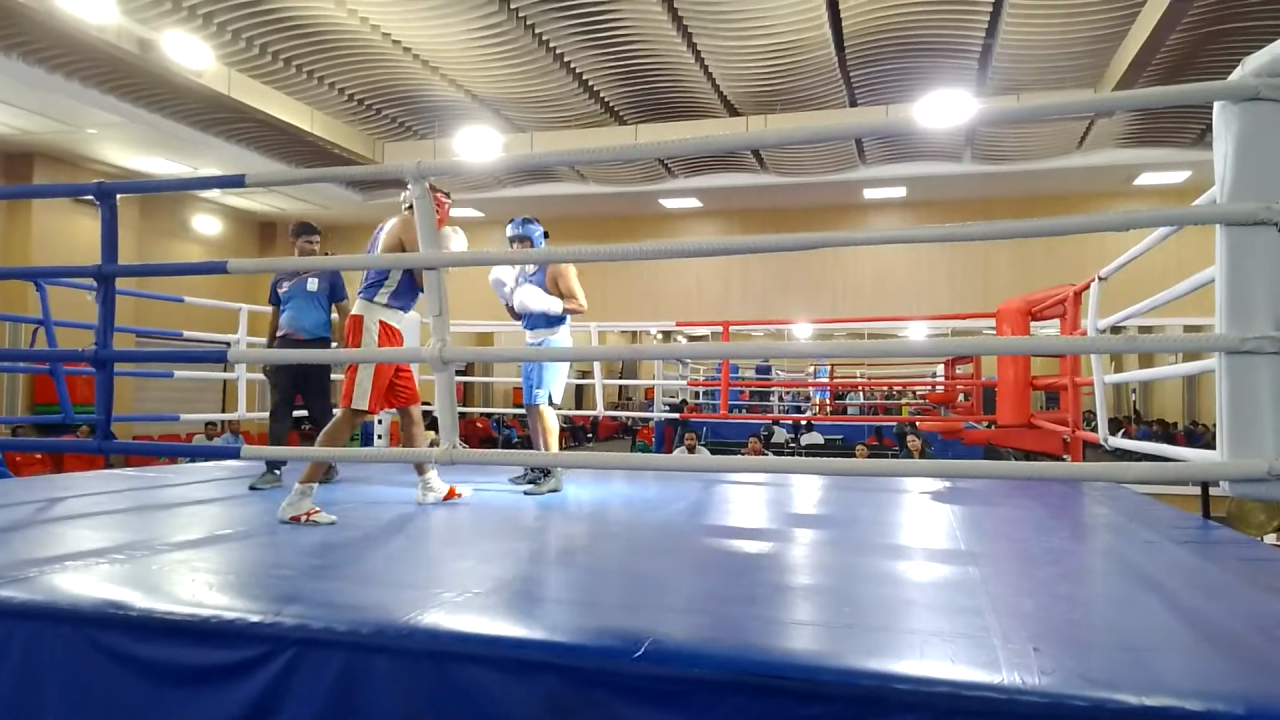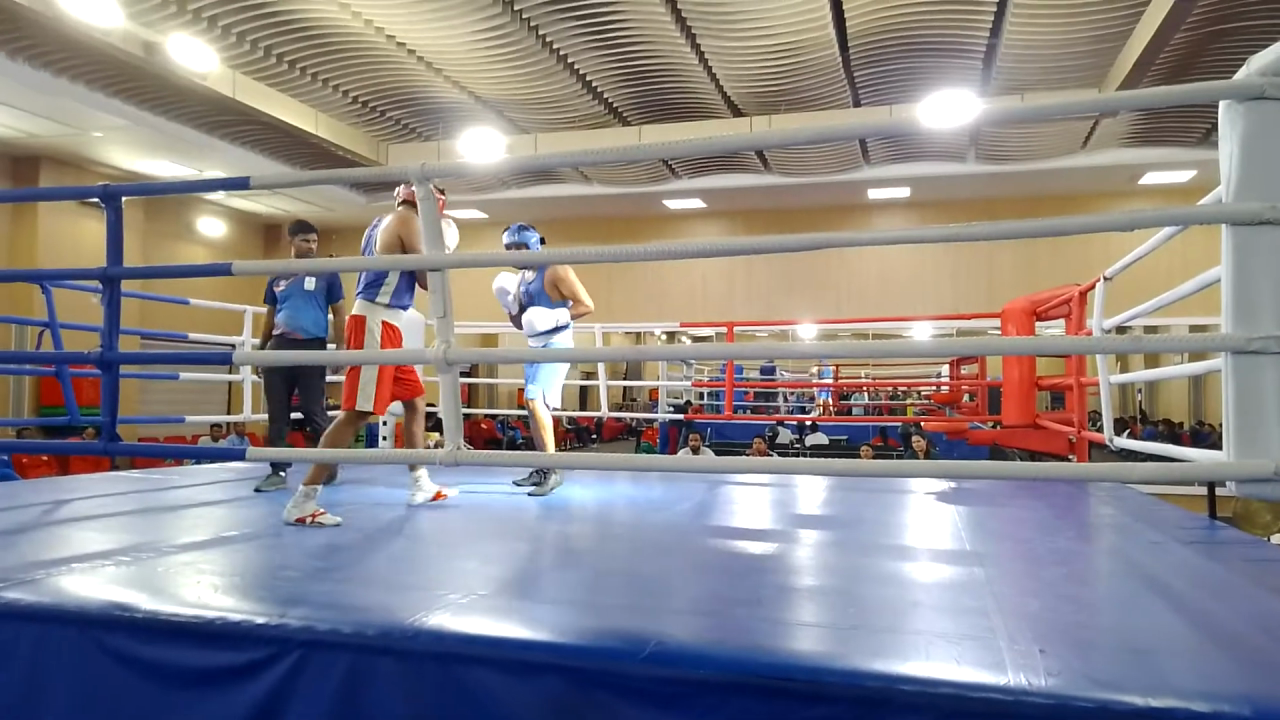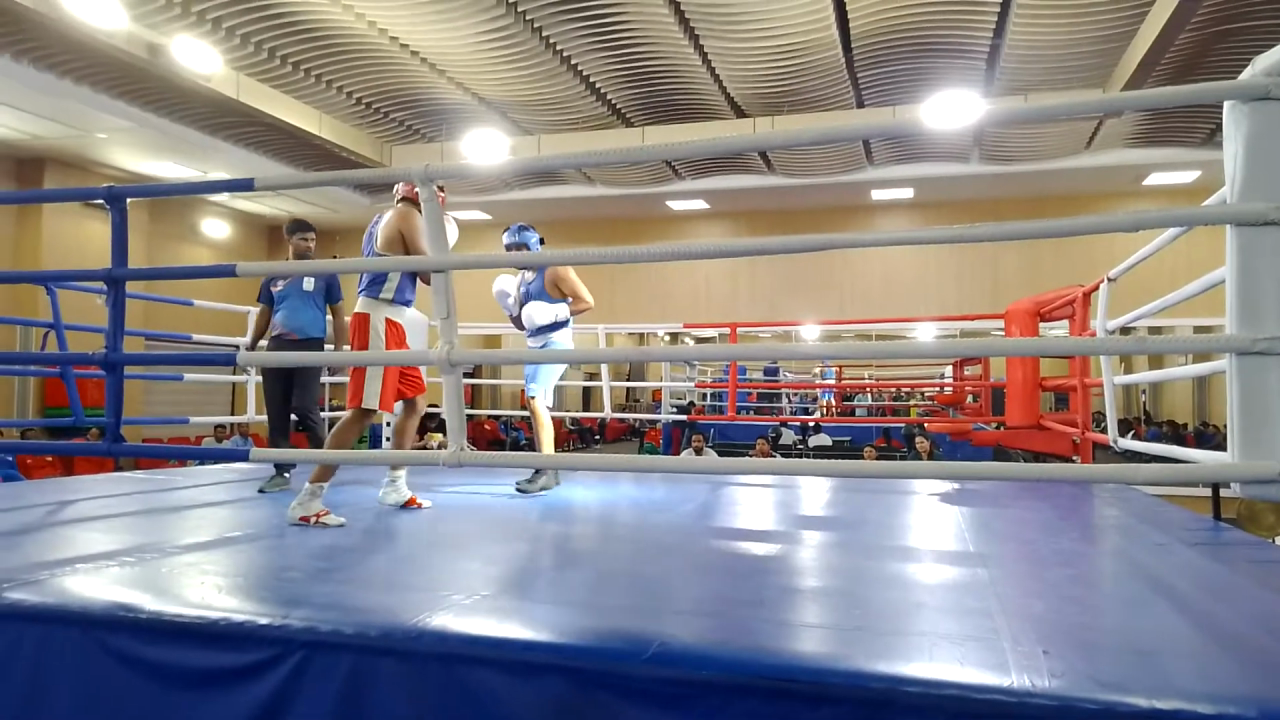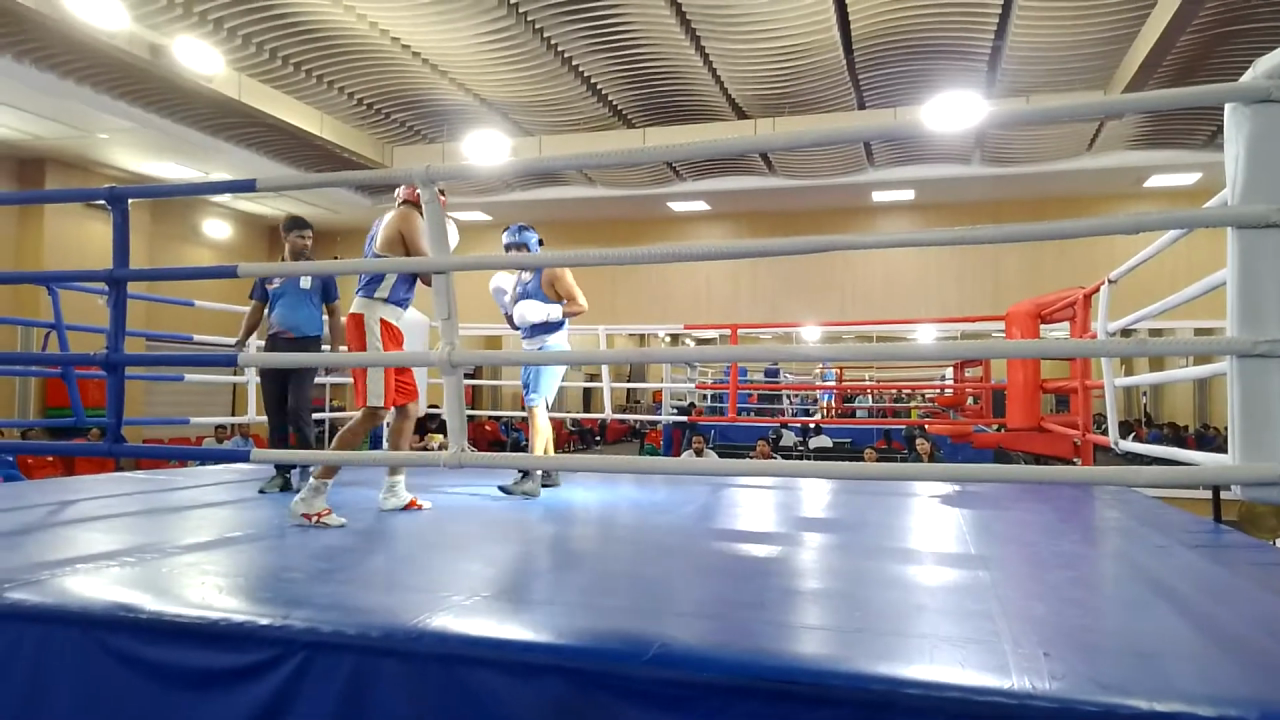
dt=0.1s
person 1, frame 1
left shoulder: (389, 226)
right shoulder: (410, 224)
right elbow: (428, 282)
right wrist: (448, 254)
left hip: (388, 327)
right hip: (373, 324)
left knee: (411, 408)
right knee: (353, 412)
left ankle: (430, 485)
right ankle: (297, 500)
person 1, frame 2
left shoulder: (382, 223)
right shoulder: (407, 219)
right elbow: (427, 279)
right wrist: (442, 249)
left hip: (385, 326)
right hip: (375, 323)
left knee: (415, 402)
right knee: (357, 414)
left ankle: (419, 482)
right ankle: (302, 502)
person 1, frame 3
left shoulder: (383, 220)
right shoulder: (407, 216)
right elbow: (429, 275)
left wrist: (433, 244)
left hip: (388, 324)
right hip: (378, 321)
left knee: (415, 401)
right knee: (362, 412)
left ankle: (394, 486)
right ankle: (307, 500)
person 1, frame 4
left shoulder: (385, 222)
right shoulder: (408, 218)
right elbow: (428, 276)
left wrist: (431, 250)
right wrist: (444, 249)
left hip: (386, 324)
right hip: (374, 321)
left knee: (408, 406)
right knee: (373, 411)
left ankle: (394, 490)
right ankle: (311, 496)
person 2, frame 1
left shoulder: (558, 266)
right shoulder: (521, 271)
left elbow: (580, 305)
right elbow: (518, 315)
left wrist: (544, 303)
right wrist: (505, 294)
left hip: (554, 340)
right hip: (532, 342)
left knee: (543, 404)
right knee: (532, 407)
left ankle: (553, 473)
right ankle: (540, 467)
person 2, frame 2
left shoulder: (556, 270)
right shoulder: (520, 279)
left elbow: (586, 305)
left wrist: (554, 317)
right wrist: (508, 304)
left hip: (556, 344)
right hip: (535, 346)
left knee: (534, 400)
right knee: (536, 405)
left ankle: (552, 471)
right ankle: (544, 469)
person 2, frame 3
left shoulder: (556, 270)
right shoulder: (520, 279)
left elbow: (587, 301)
left wrist: (553, 313)
right wrist: (509, 306)
left hip: (555, 343)
right hip: (534, 346)
left knee: (534, 398)
right knee: (537, 404)
left ankle: (546, 469)
right ankle: (547, 469)
person 2, frame 4
left shoulder: (553, 271)
right shoulder: (517, 280)
left elbow: (581, 305)
right elbow: (516, 324)
left wrist: (546, 312)
right wrist: (505, 304)
left hip: (552, 347)
right hip: (530, 350)
left knee: (535, 406)
right knee: (537, 409)
left ankle: (532, 474)
right ankle: (549, 470)
person 3, frame 1
left shoulder: (329, 275)
right shoulder: (280, 278)
left elbow: (344, 313)
right elbow: (274, 316)
left wrist: (341, 346)
right wrist: (267, 350)
left hip: (316, 348)
right hip: (284, 348)
left knee: (320, 411)
right knee: (279, 410)
left ankle: (328, 464)
right ankle: (273, 470)
person 3, frame 2
left shoulder: (327, 274)
right shoulder: (276, 276)
left elbow: (339, 313)
right elbow: (270, 315)
left wrist: (340, 349)
right wrist: (260, 350)
left hip: (312, 348)
right hip: (279, 348)
left knee: (312, 409)
right knee: (277, 412)
right ankle: (278, 471)
person 3, frame 3
left shoulder: (325, 275)
right shoulder: (273, 276)
left elbow: (338, 314)
right elbow: (264, 315)
left wrist: (339, 350)
right wrist: (251, 347)
left hip: (310, 348)
right hip: (277, 349)
left knee: (305, 407)
right knee: (277, 414)
right ankle: (282, 472)
person 3, frame 4
left shoulder: (321, 272)
right shoulder: (268, 273)
left elbow: (334, 313)
right elbow: (256, 311)
left wrist: (335, 350)
right wrist: (241, 342)
left hip: (307, 348)
right hip: (274, 348)
left knee: (299, 409)
right knee: (276, 413)
left ankle: (304, 467)
right ankle: (282, 471)
